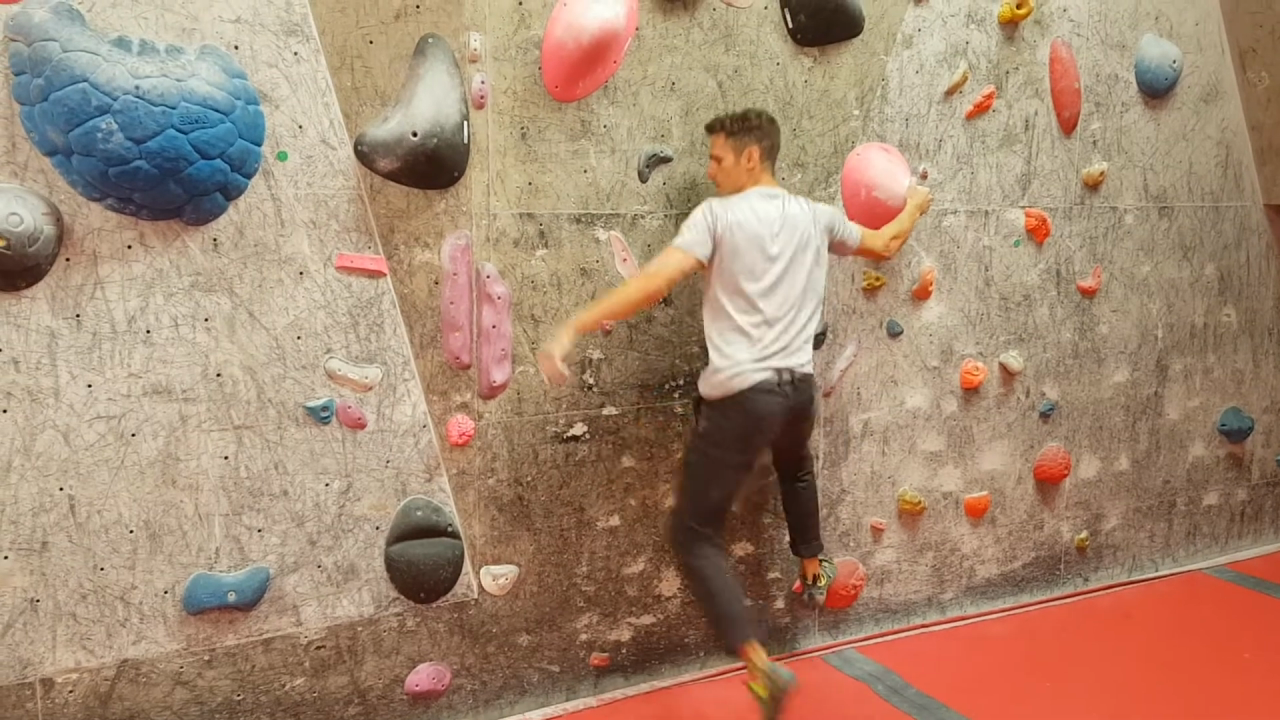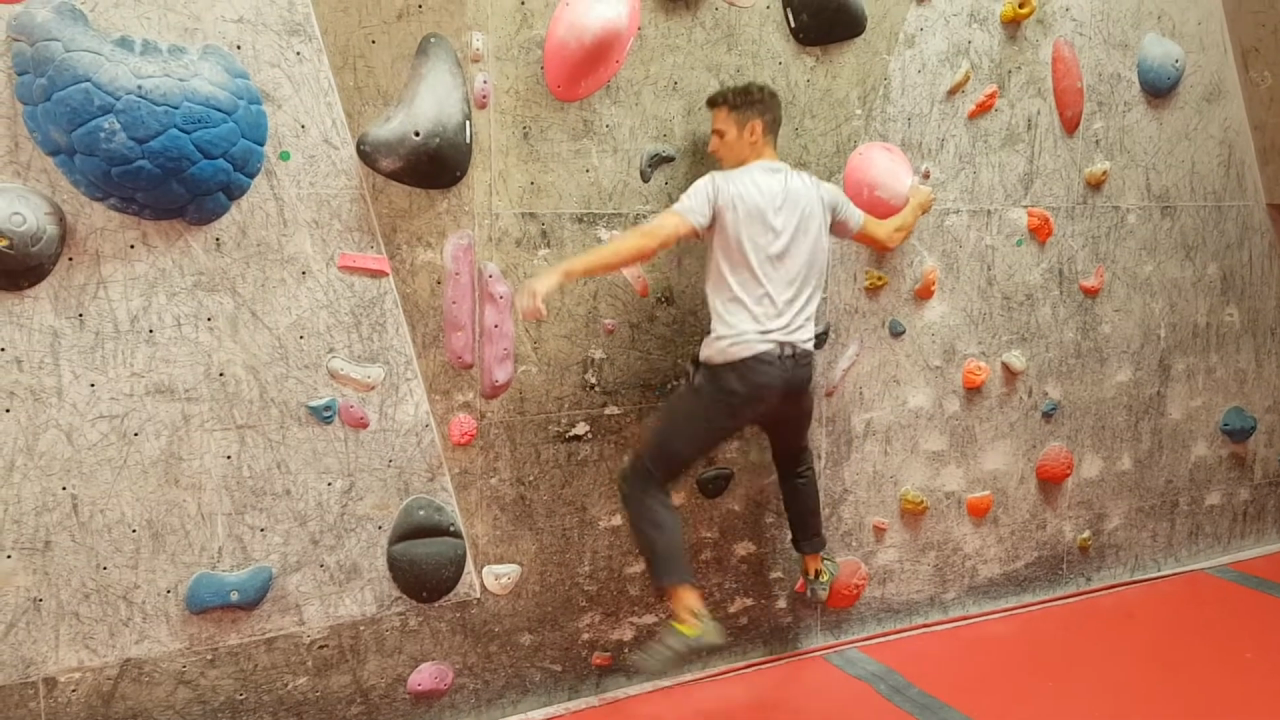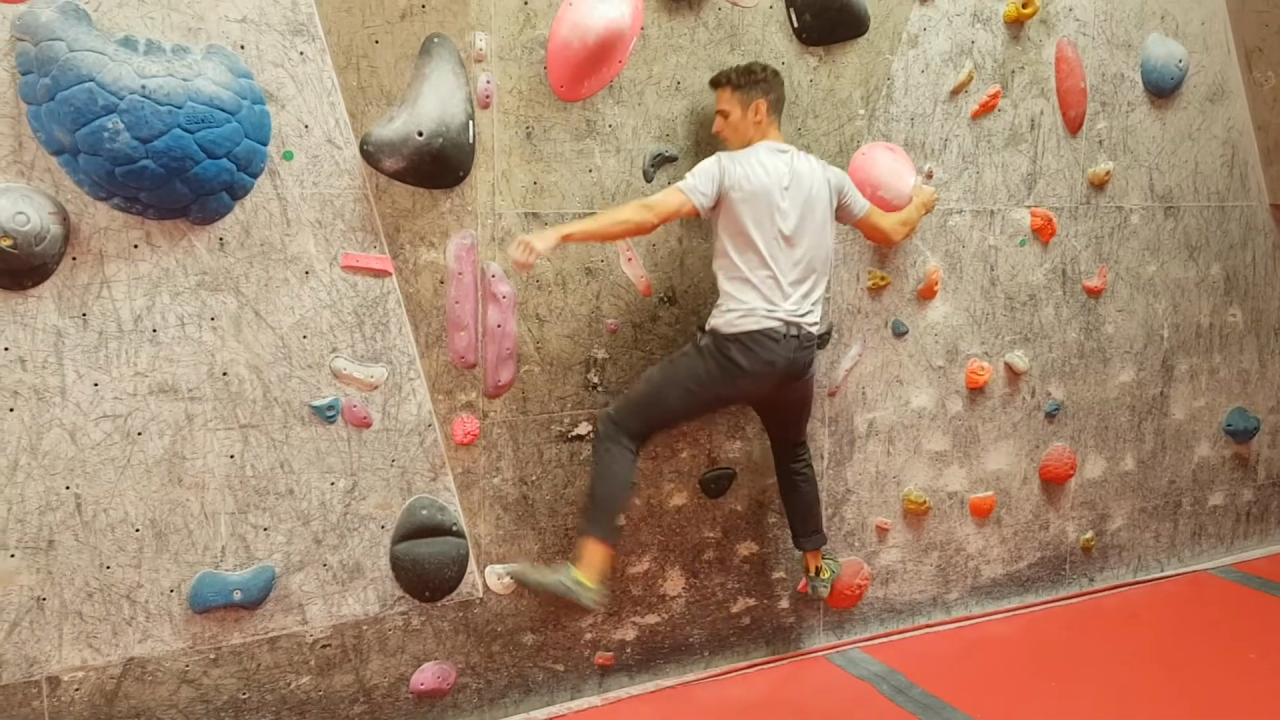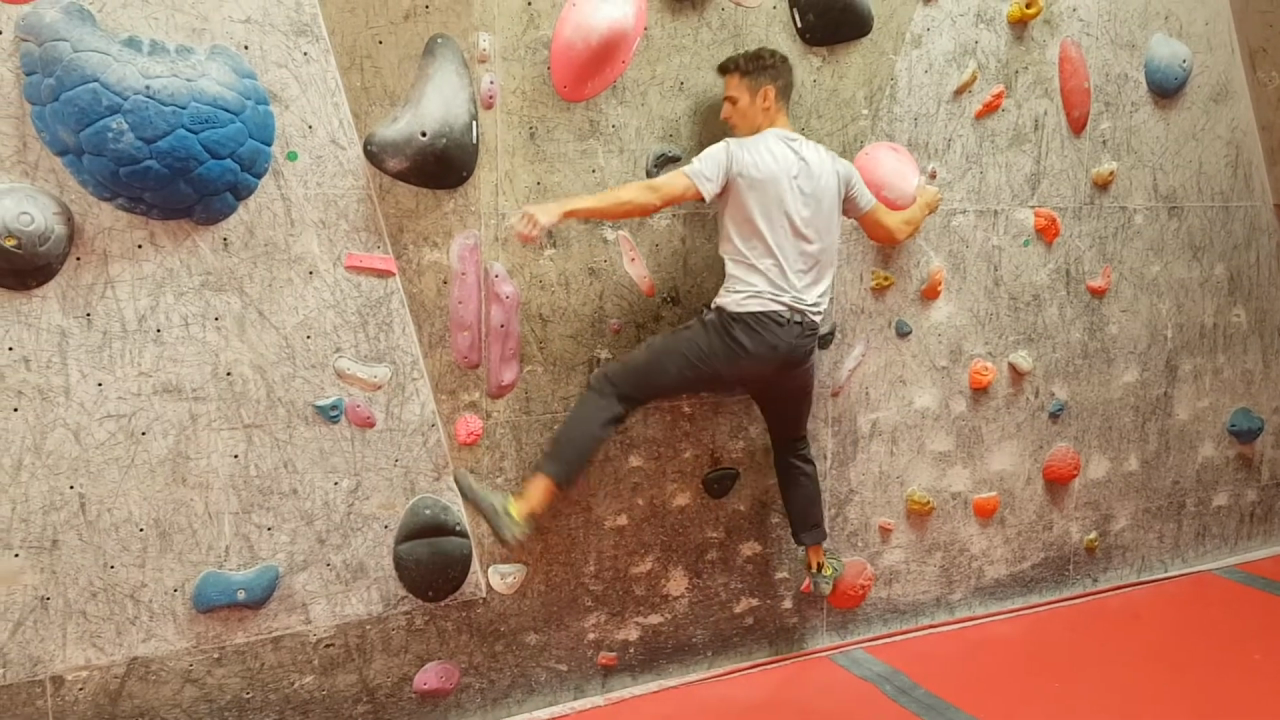
dt=0.1s
person 1, frame 1
left shoulder: (718, 215)
right shoulder: (814, 215)
left elbow: (655, 280)
right elbow: (882, 245)
left wrist: (572, 327)
right wrist: (914, 208)
left hip: (738, 400)
right hip: (797, 391)
left knee: (693, 538)
right knee: (793, 464)
left ankle: (762, 666)
right ankle: (813, 570)
person 1, frame 2
left shoulder: (720, 187)
right shoulder: (817, 193)
left elbow: (650, 237)
right elbow: (886, 237)
left wrist: (560, 271)
right wrist: (916, 206)
left hip: (737, 366)
right hip: (797, 365)
left knee: (642, 482)
right knee: (795, 460)
left ankle: (690, 618)
right ankle: (816, 570)
person 1, frame 3
left shoulder: (728, 169)
right shoulder: (825, 176)
left elbow: (651, 212)
right elbow: (886, 230)
left wrist: (563, 232)
right wrist: (919, 206)
left hip: (740, 345)
right hip: (797, 349)
left knee: (619, 429)
right knee: (793, 453)
left ankle: (589, 571)
right ankle: (819, 570)
person 1, frame 4
left shoulder: (735, 155)
right shoulder: (834, 167)
left elbow: (654, 195)
right elbow: (893, 231)
left wrist: (561, 207)
right wrist: (923, 205)
left hip: (741, 328)
right hip: (797, 338)
left knee: (609, 389)
right knee: (792, 449)
left ankle: (521, 512)
right ankle: (819, 566)
